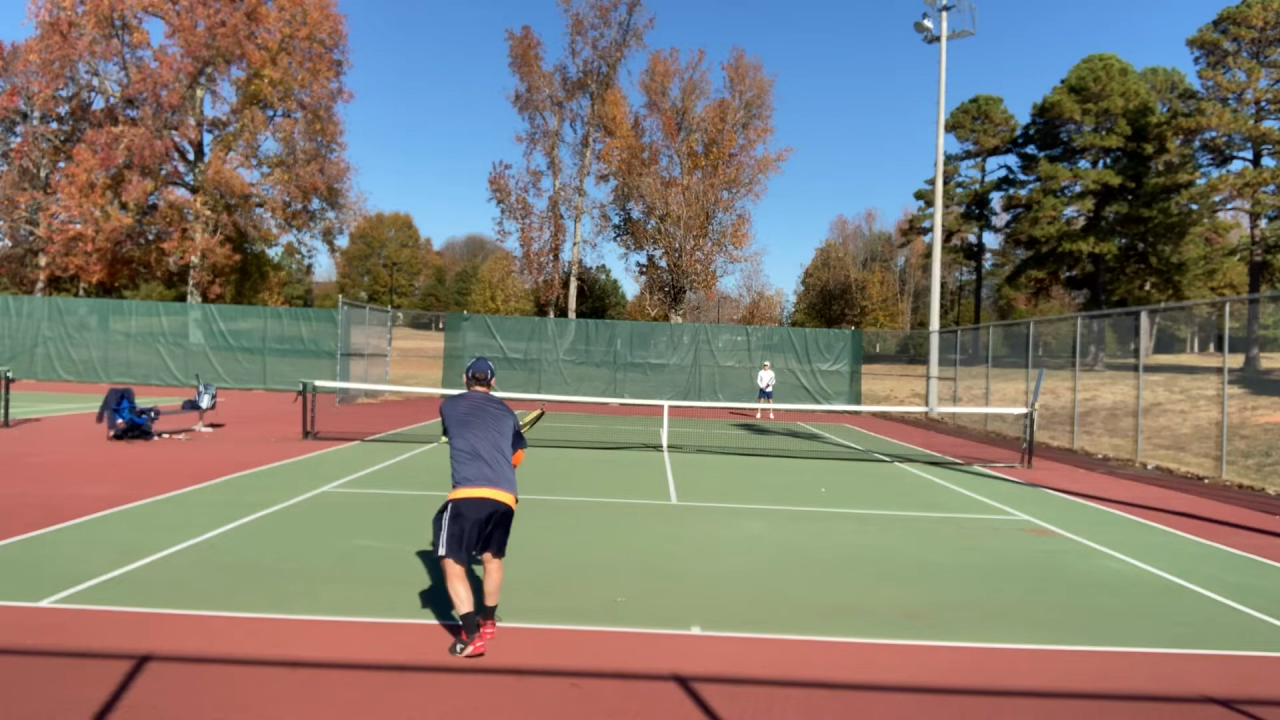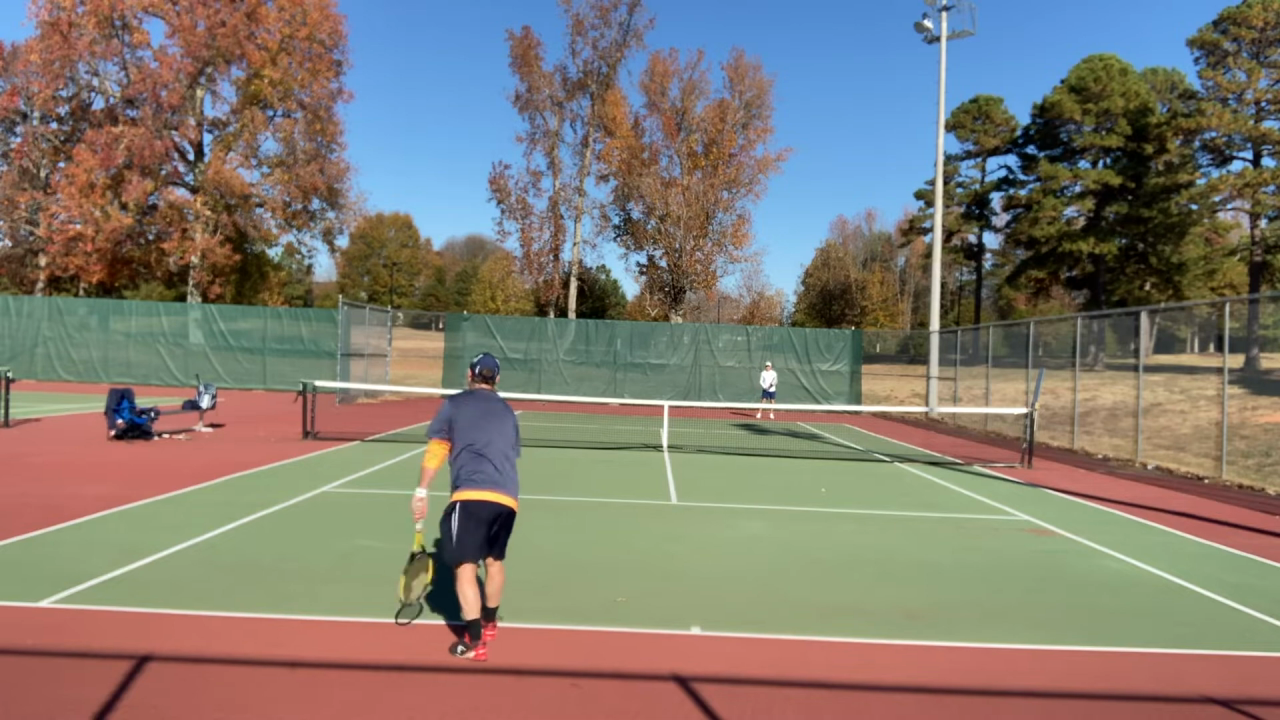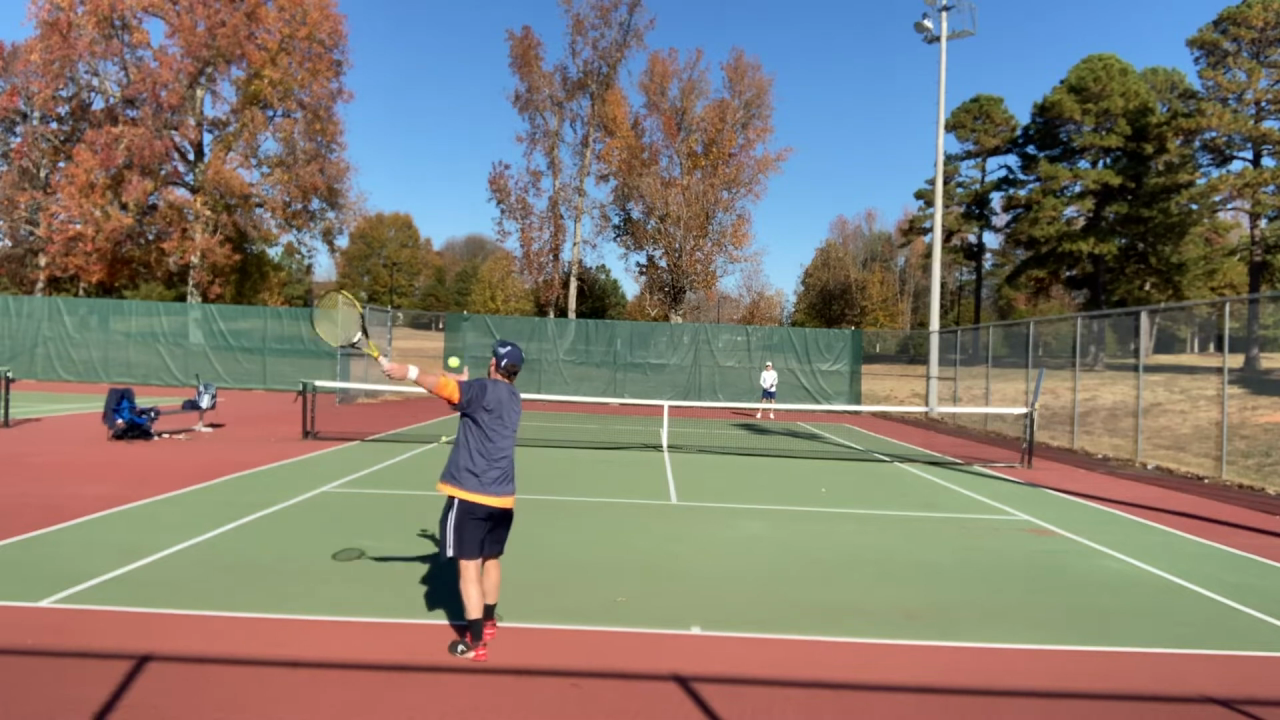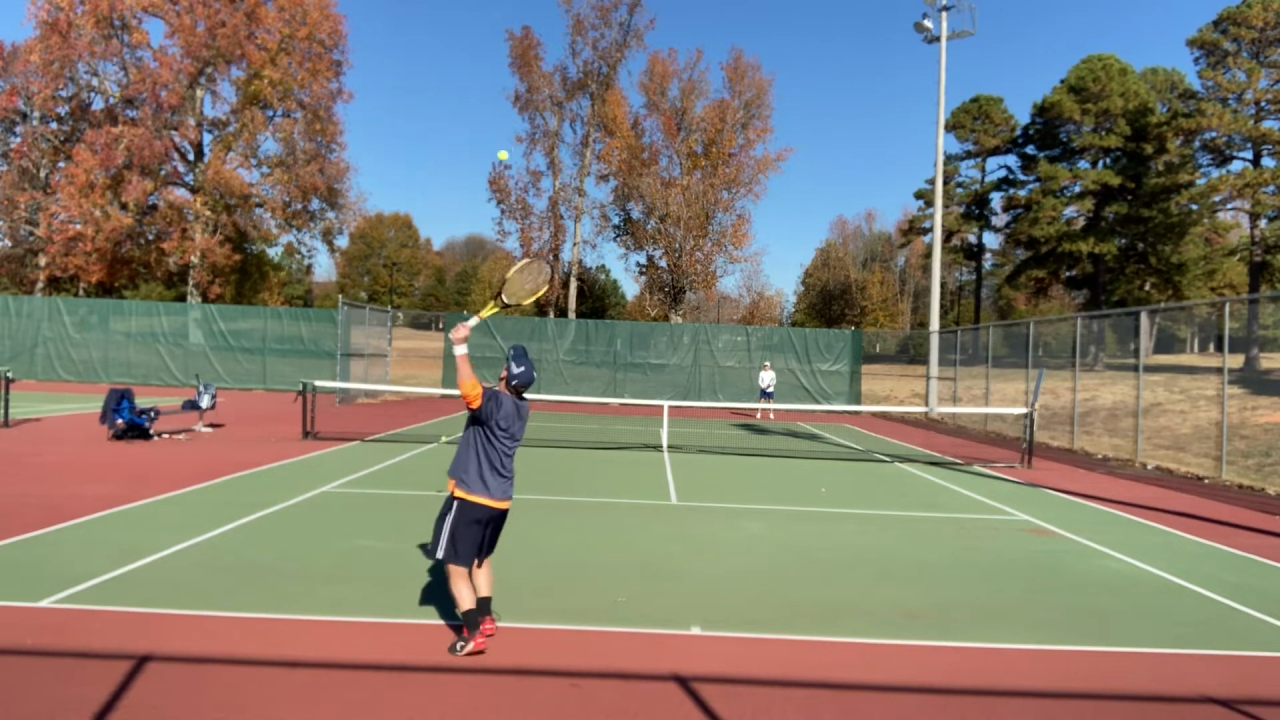
dt=0.4s
person 1, frame 1
left shoulder: (449, 406)
right shoulder: (506, 412)
right elbow: (517, 456)
left hip: (468, 495)
right hip: (504, 497)
left knee: (452, 565)
right knee: (493, 558)
left ankle: (471, 634)
right ankle: (487, 622)
person 1, frame 2
left shoulder: (454, 404)
right shoulder: (507, 412)
left elbow: (436, 450)
left wrist: (421, 491)
left hip: (471, 497)
right hip: (507, 498)
left knee: (465, 568)
right knee: (495, 561)
left ankle: (475, 641)
right ankle: (489, 622)
person 1, frame 3
left shoulder: (486, 389)
right shoulder: (512, 398)
left elbow: (447, 389)
left wrist: (409, 372)
right wrist: (466, 382)
left hip: (470, 494)
right hip: (503, 498)
left knee: (469, 567)
right knee: (491, 559)
left ankle: (476, 640)
right ankle: (488, 621)
person 1, frame 4
left shoulder: (495, 404)
right shoulder: (521, 407)
left elbow: (470, 389)
left wrist: (460, 346)
left hip: (470, 497)
right hip: (499, 500)
left knee: (456, 568)
right knee: (481, 560)
left ankle: (473, 633)
right ankle: (485, 618)
